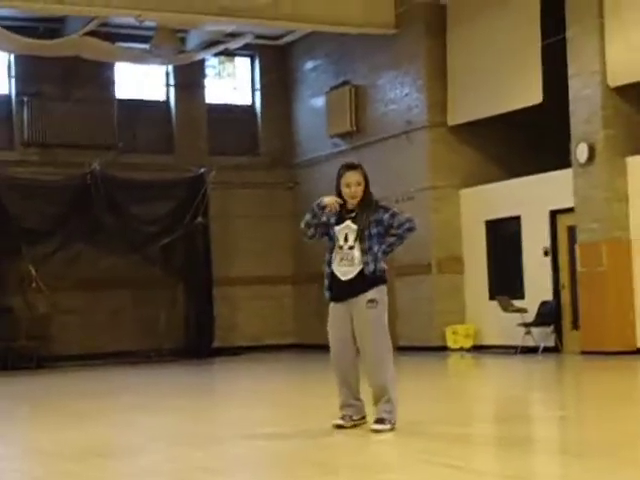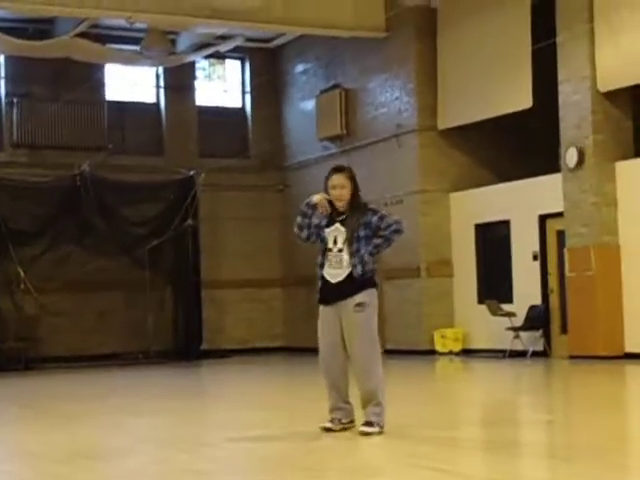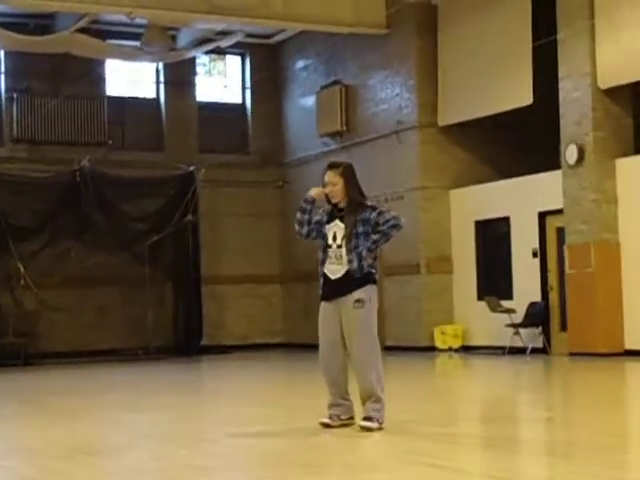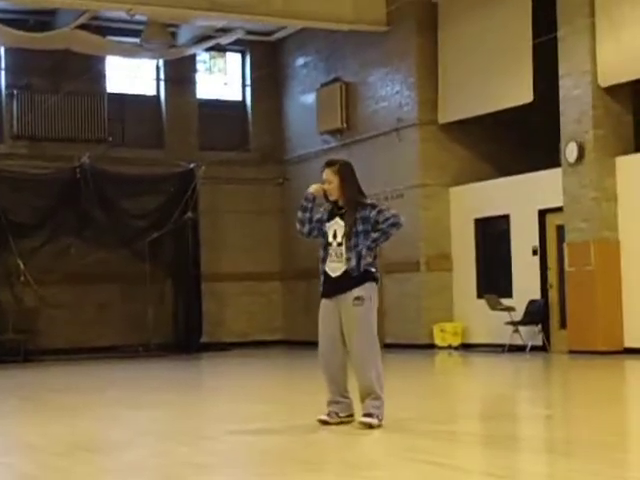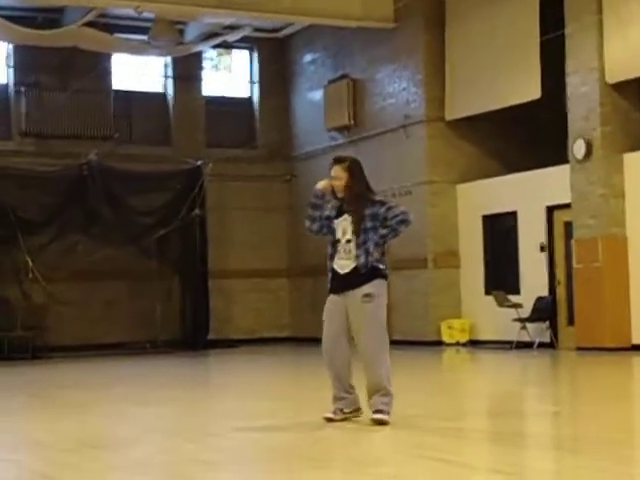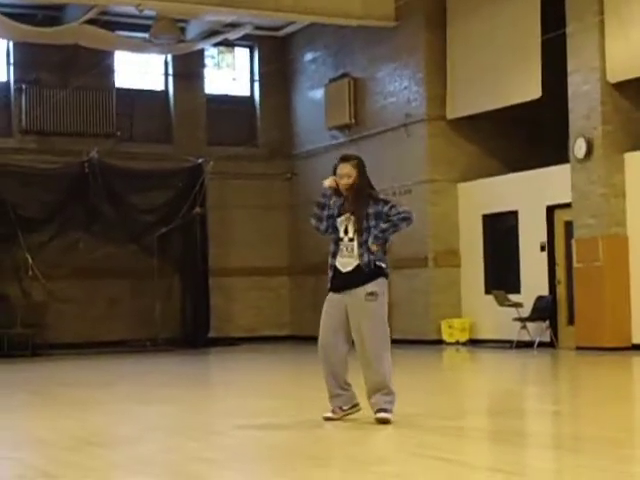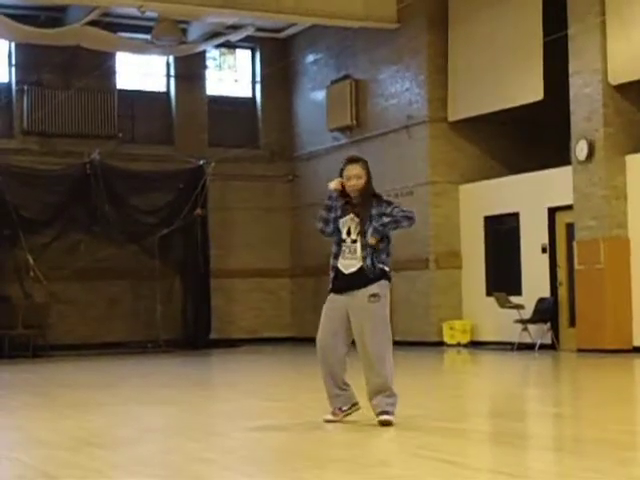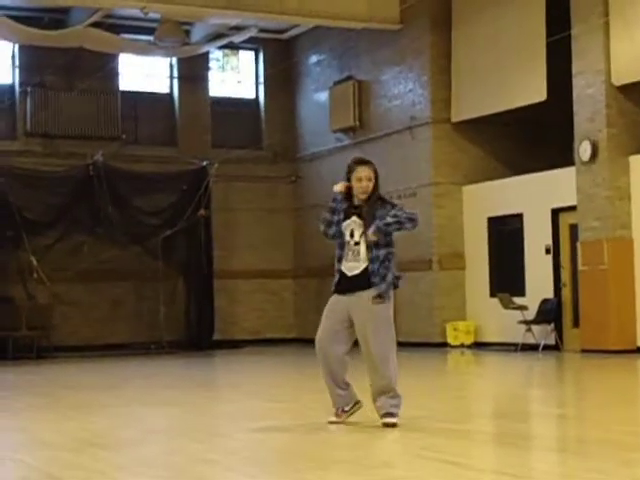
dt=0.1s
person 1, frame 1
left shoulder: (376, 212)
right shoulder: (333, 216)
left elbow: (407, 224)
right elbow: (308, 231)
left wrist: (383, 251)
right wrist: (320, 205)
left hip: (368, 290)
right hip: (339, 293)
left knee: (376, 353)
right knee: (341, 355)
left ankle: (386, 412)
right ankle: (352, 410)
person 1, frame 2
left shoulder: (366, 215)
right shoulder: (325, 219)
left elbow: (395, 227)
right elbow: (303, 234)
left wrist: (371, 252)
right wrist: (310, 205)
left hip: (358, 292)
right hip: (329, 295)
left knee: (365, 355)
right knee: (330, 357)
left ankle: (374, 416)
right ankle: (341, 413)
person 1, frame 3
left shoulder: (365, 211)
right shoulder: (326, 215)
left elbow: (394, 222)
right elbow: (303, 230)
left wrist: (369, 249)
right wrist: (309, 200)
left hip: (358, 288)
right hip: (330, 292)
left knee: (364, 352)
right knee: (329, 354)
left ankle: (374, 411)
right ankle: (341, 410)
person 1, frame 4
left shoulder: (365, 209)
right shoulder: (327, 213)
left elbow: (394, 221)
right elbow: (305, 230)
left wrist: (369, 246)
right wrist: (309, 198)
left hip: (358, 286)
right hip: (330, 289)
left knee: (363, 349)
right knee: (329, 350)
left ankle: (373, 407)
right ankle: (340, 406)
person 1, frame 5
left shoulder: (373, 206)
right shoulder: (335, 210)
left elbow: (403, 218)
right elbow: (314, 227)
left wrist: (378, 243)
right wrist: (318, 195)
left hip: (367, 283)
right hip: (338, 286)
left knee: (372, 346)
right knee: (332, 346)
left ankle: (381, 403)
right ankle: (346, 402)
person 1, frame 6
left shoulder: (375, 204)
right shoulder: (337, 206)
left elbow: (405, 216)
right elbow: (320, 226)
left wrist: (379, 236)
right wrist: (326, 193)
left hip: (368, 283)
right hip: (338, 285)
left knee: (372, 346)
right knee: (328, 343)
left ankle: (383, 402)
right ankle: (343, 399)
person 1, frame 7
left shoulder: (377, 205)
right shoulder: (339, 208)
left elbow: (408, 217)
right elbow: (325, 228)
left wrist: (378, 230)
right wrist: (331, 194)
left hip: (370, 285)
right hip: (340, 287)
left knee: (374, 348)
right knee: (327, 344)
left ankle: (385, 404)
right ankle: (342, 400)
person 1, frame 8
left shoulder: (382, 208)
right shoulder: (344, 210)
left elbow: (411, 219)
right elbow: (328, 231)
left wrist: (379, 228)
right wrist: (336, 198)
left hip: (373, 289)
right hip: (343, 289)
left knee: (378, 350)
right knee: (325, 343)
left ankle: (389, 406)
right ankle: (345, 400)
